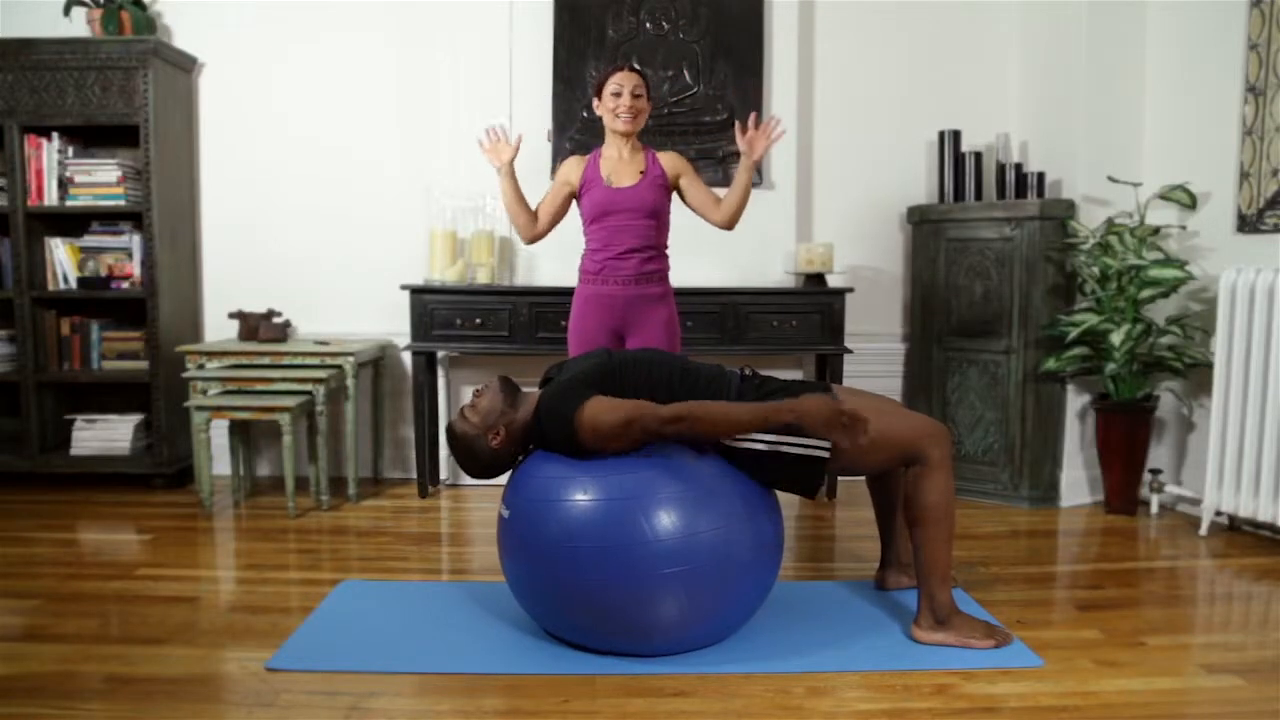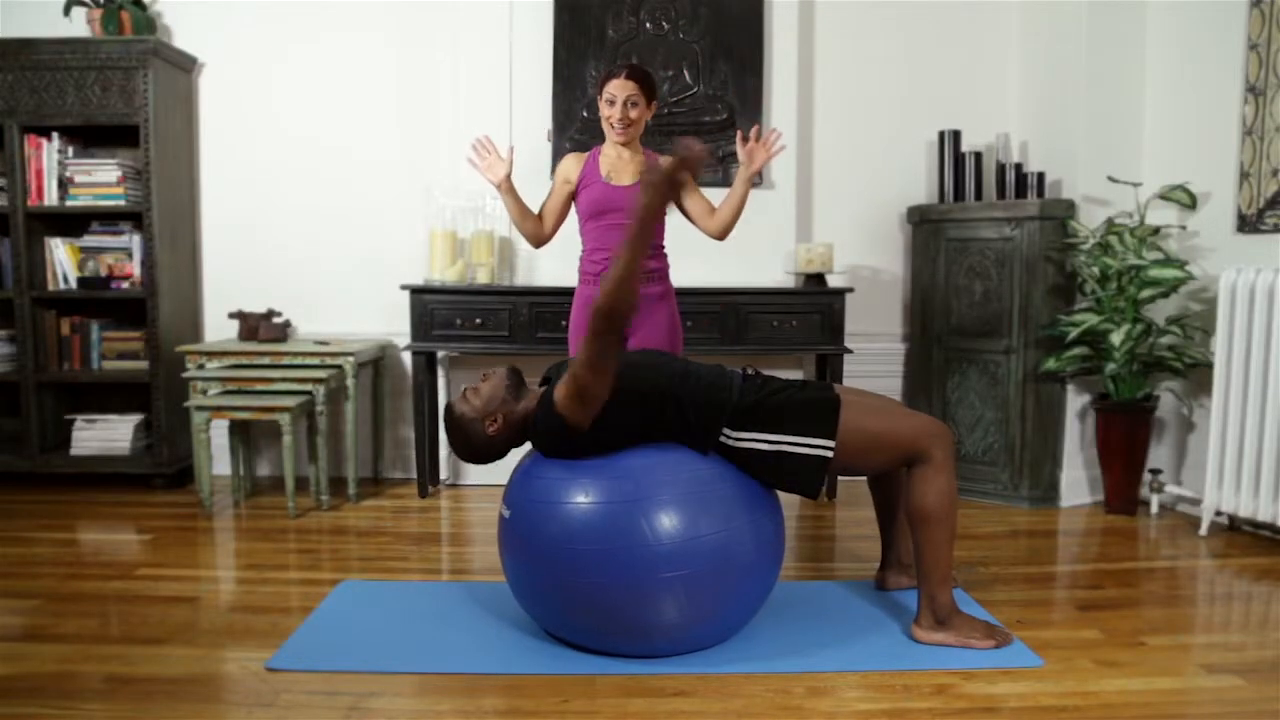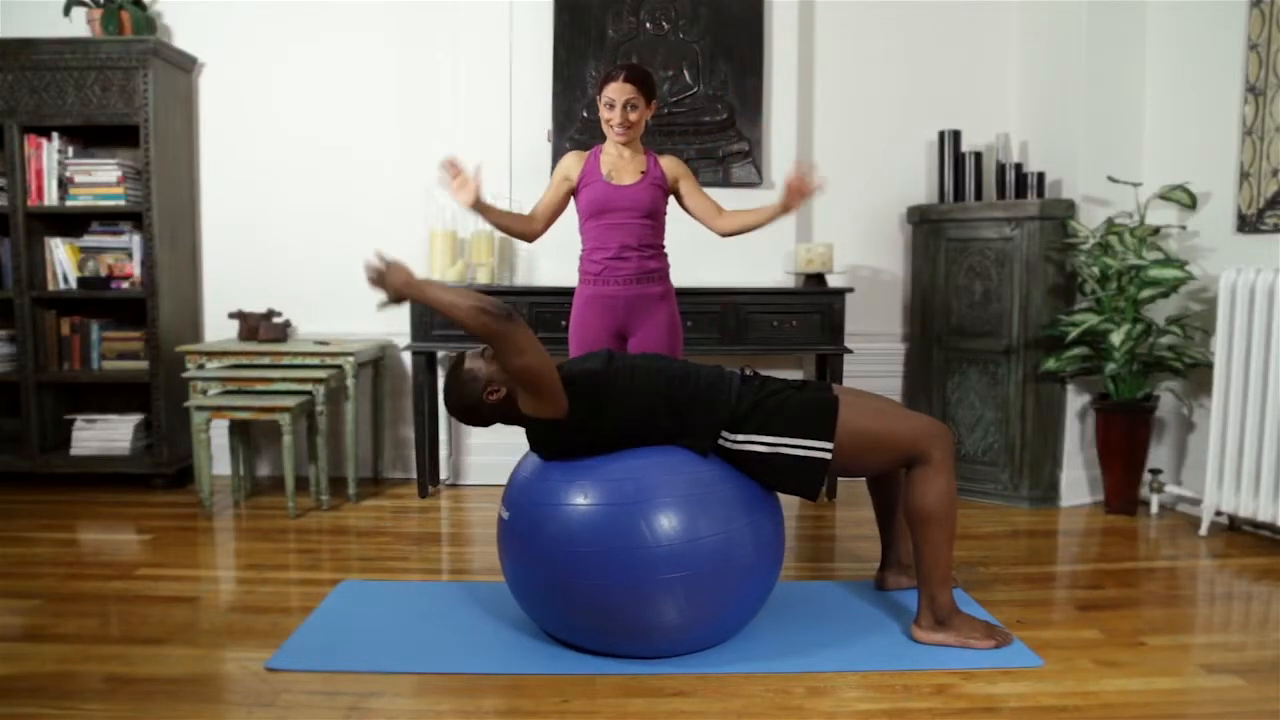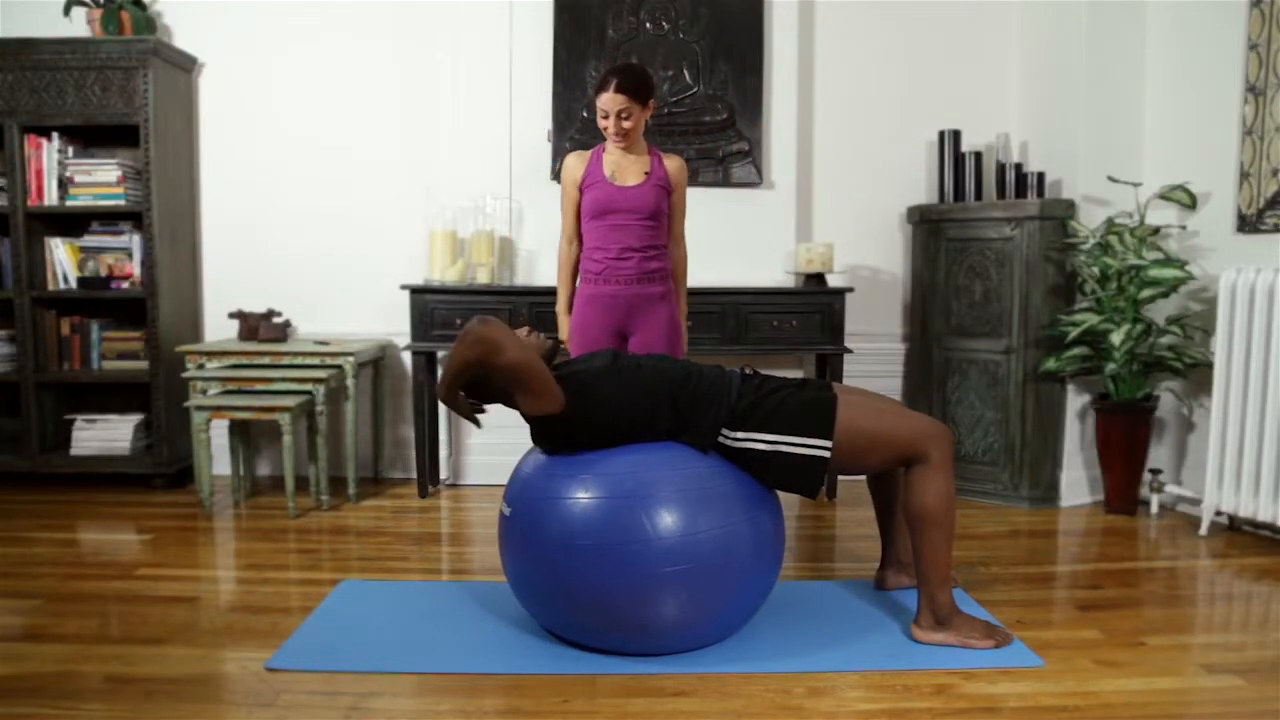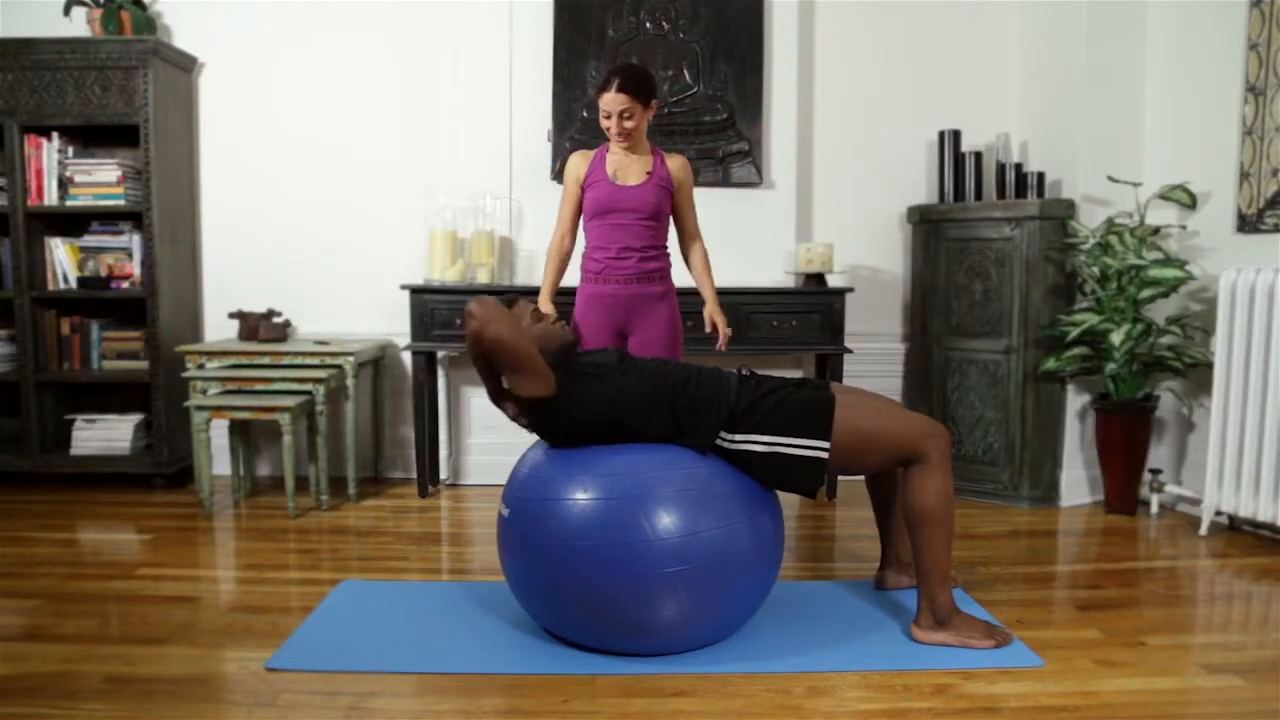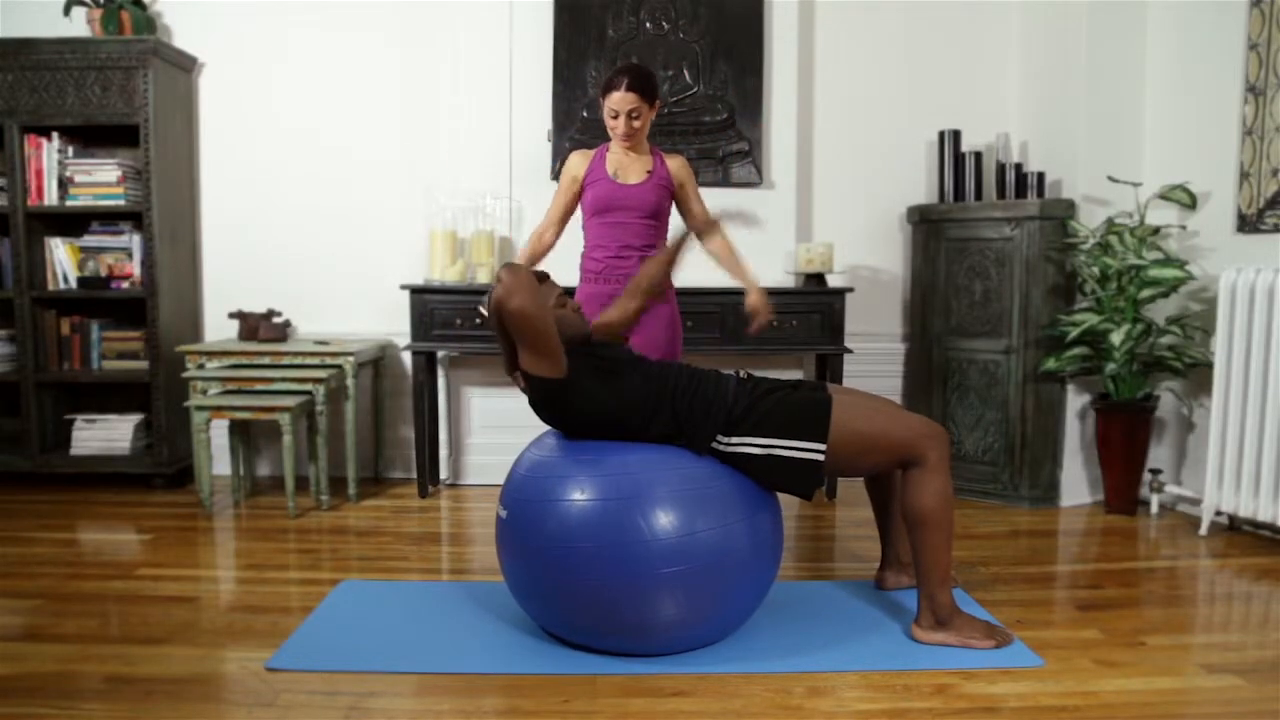
dt=0.5s
person 1, frame 1
left shoulder: (554, 389)
right shoulder: (565, 418)
right elbow: (675, 419)
right wrist: (793, 412)
left hip: (739, 391)
right hip: (749, 418)
left knee: (884, 433)
right knee: (929, 440)
left ankle: (899, 564)
right ankle: (938, 614)
person 1, frame 2
left shoulder: (559, 398)
right shoulder: (562, 419)
right elbow: (607, 326)
right wrist: (650, 209)
left hip: (742, 398)
right hip: (742, 425)
left knee: (901, 431)
right knee: (931, 442)
left ankle: (898, 566)
right ankle: (938, 615)
person 1, frame 3
left shoulder: (551, 399)
right shoulder: (544, 408)
right elbow: (502, 318)
right wrist: (414, 285)
left hip: (741, 399)
right hip: (741, 425)
left knee: (896, 442)
right knee: (931, 442)
left ankle: (898, 564)
right ankle: (937, 614)
person 1, frame 4
left shoulder: (556, 386)
right shoulder: (552, 413)
right elbow: (484, 336)
right wrist: (450, 386)
left hip: (739, 394)
right hip: (740, 419)
left knee: (898, 422)
right knee: (930, 439)
left ankle: (898, 563)
right ankle: (939, 616)
person 1, frame 5
left shoulder: (563, 376)
right shoulder: (553, 401)
right elbow: (483, 316)
right wrist: (496, 387)
left hip: (740, 395)
right hip: (741, 423)
left knee: (893, 425)
right knee: (928, 441)
left ankle: (897, 562)
right ankle: (938, 616)
person 1, frame 6
left shoulder: (569, 361)
right shoulder: (549, 377)
left elbow: (637, 299)
right elbow: (509, 289)
left wrist: (684, 236)
left hip: (740, 401)
right hip: (737, 427)
left knee: (893, 427)
right knee: (926, 441)
left ankle: (898, 565)
right ankle: (938, 615)
person 2, frame 1
left shoulder: (668, 164)
right shoulder: (576, 168)
left elbow: (724, 216)
right elbow: (530, 229)
left wrist: (747, 162)
right wrist: (506, 170)
left hip: (653, 304)
right hip: (595, 304)
person 2, frame 2
left shoulder: (667, 168)
right shoulder: (575, 165)
left elbow: (716, 226)
right elbow: (539, 234)
left wrist: (745, 174)
right wrist: (505, 186)
left hip: (653, 303)
right hip: (594, 303)
person 2, frame 3
left shoulder: (668, 168)
right shoulder: (575, 164)
left elbow: (721, 220)
right elbow: (531, 227)
left wrist: (779, 207)
right wrist: (479, 205)
left hip: (654, 304)
right hip: (594, 303)
person 2, frame 4
left shoulder: (671, 167)
right shoulder: (578, 165)
left elbow: (675, 243)
right elbow: (570, 242)
left wrist: (681, 312)
right wrist: (562, 311)
left hip: (655, 303)
right hip: (595, 303)
person 2, frame 5
left shoulder: (674, 168)
right shoulder: (581, 164)
left elbow: (691, 240)
right elbow: (564, 237)
left wrist: (711, 302)
right wrist: (545, 297)
left hip: (655, 302)
right hip: (596, 302)
person 2, frame 6
left shoulder: (673, 168)
right shoulder: (582, 163)
left elbow: (708, 233)
right elbow: (548, 230)
left wrist: (749, 284)
left hip: (655, 303)
right hip: (596, 302)
